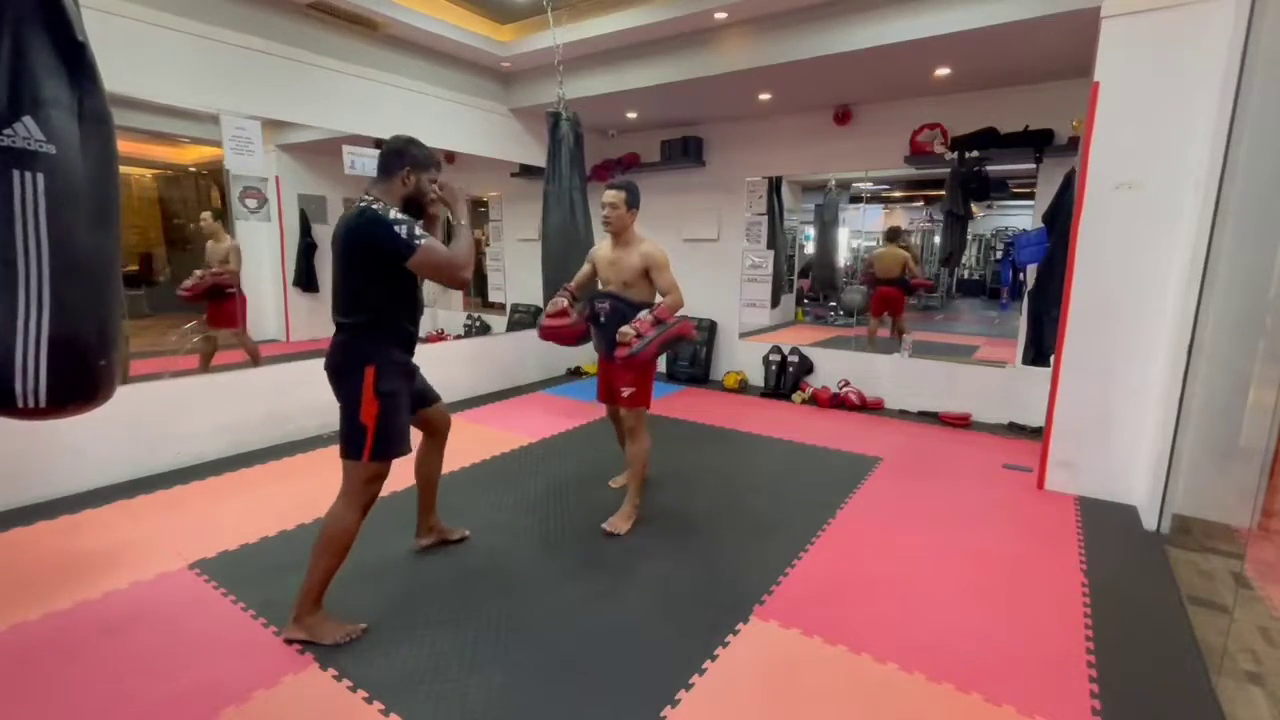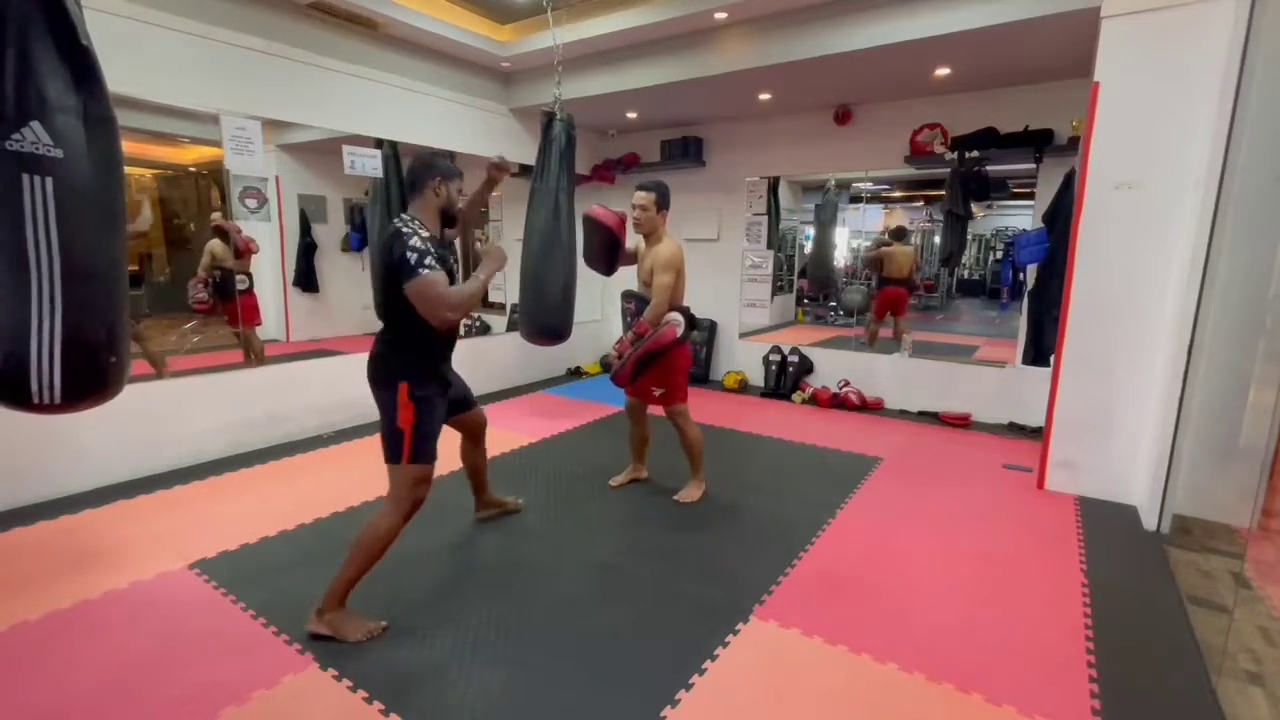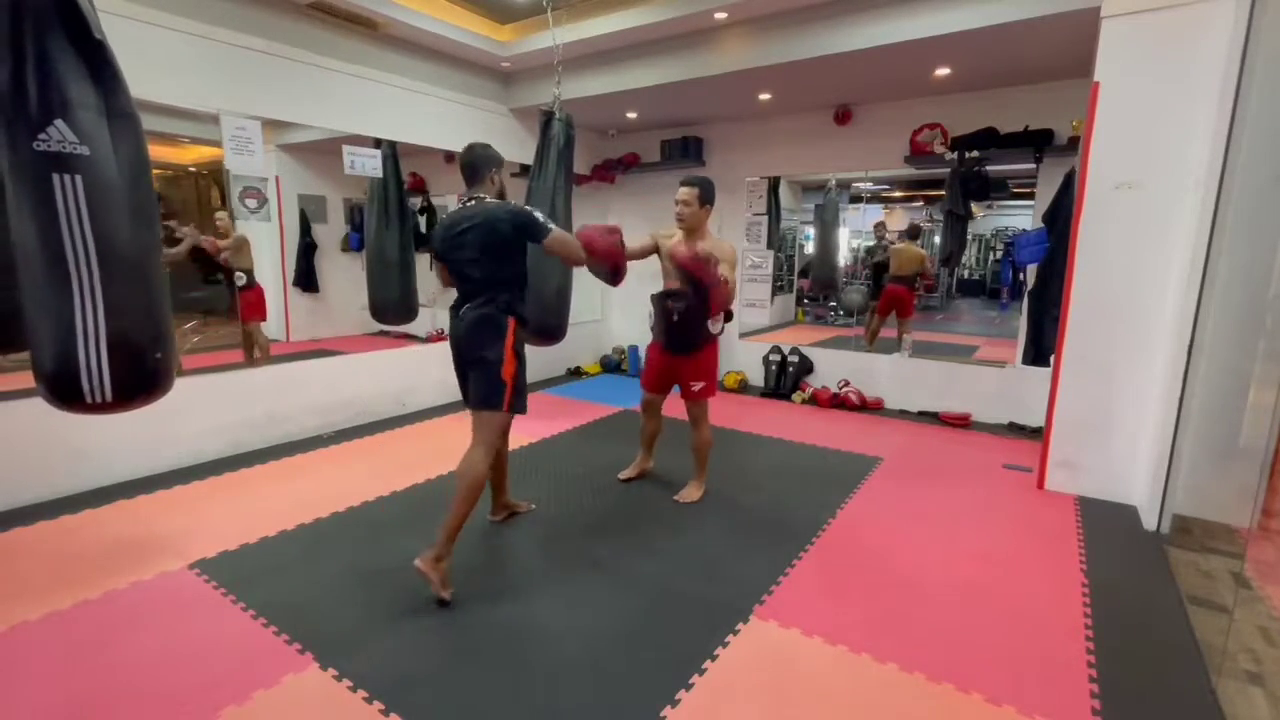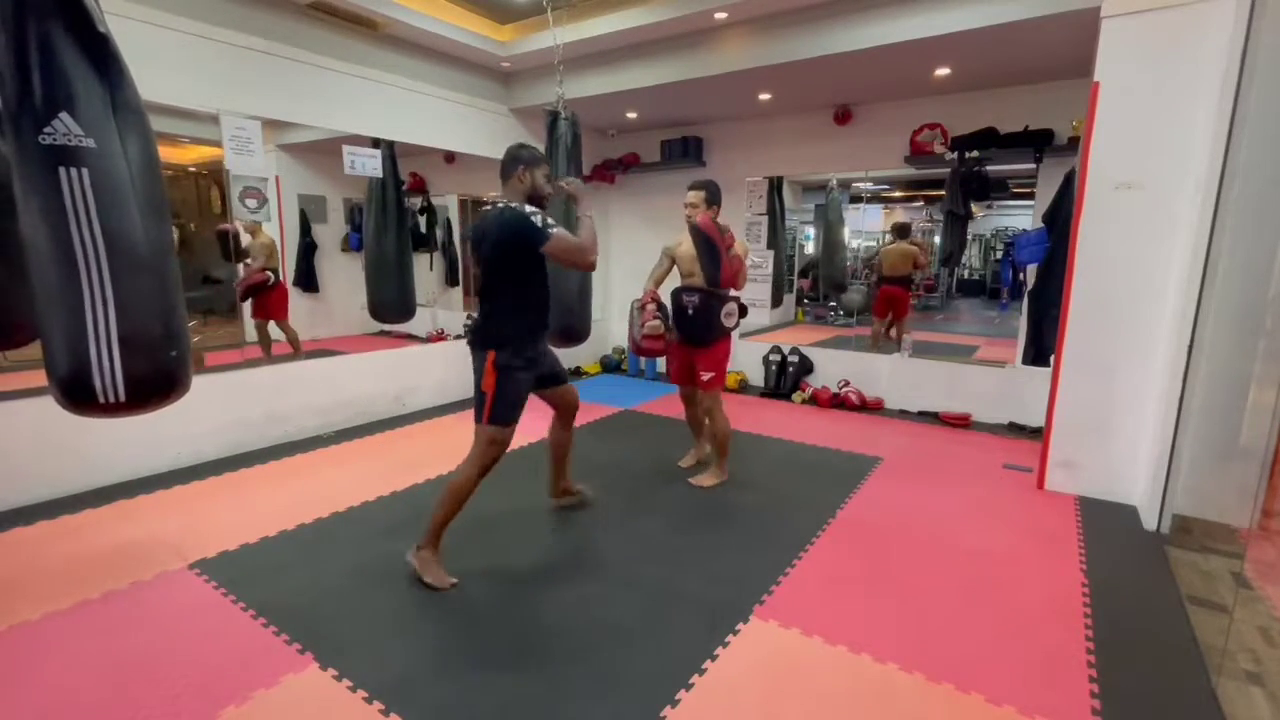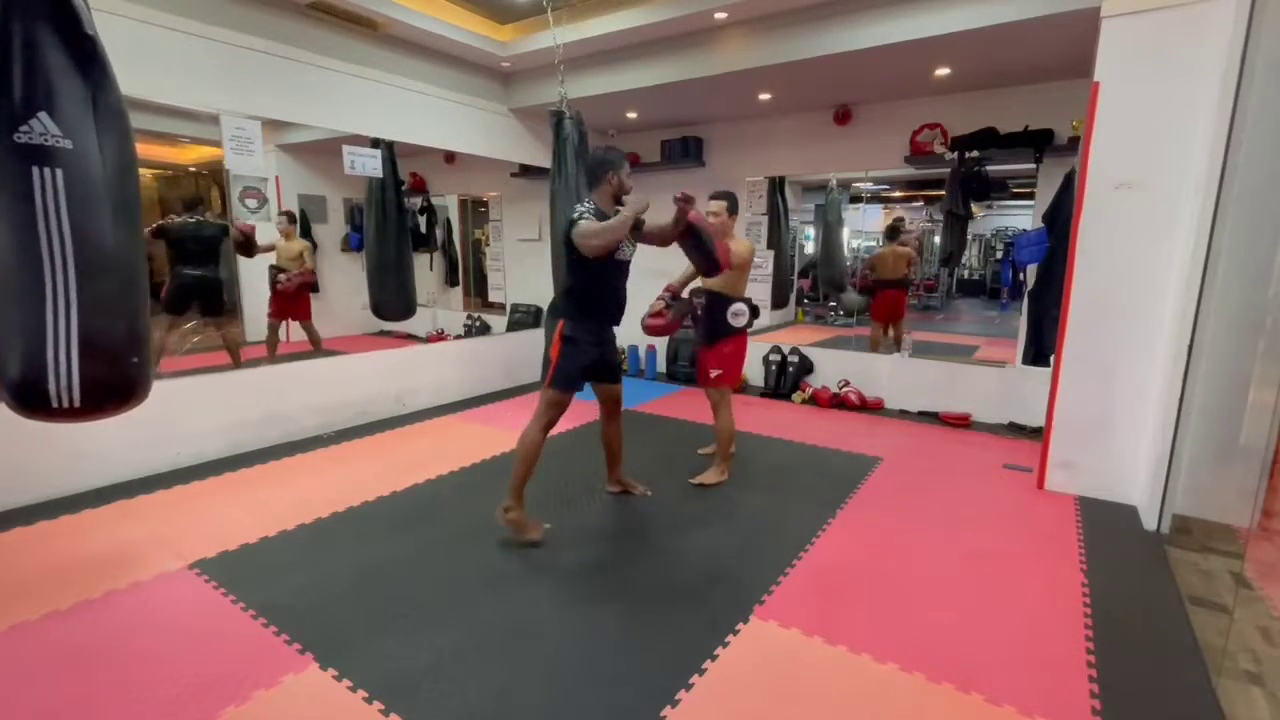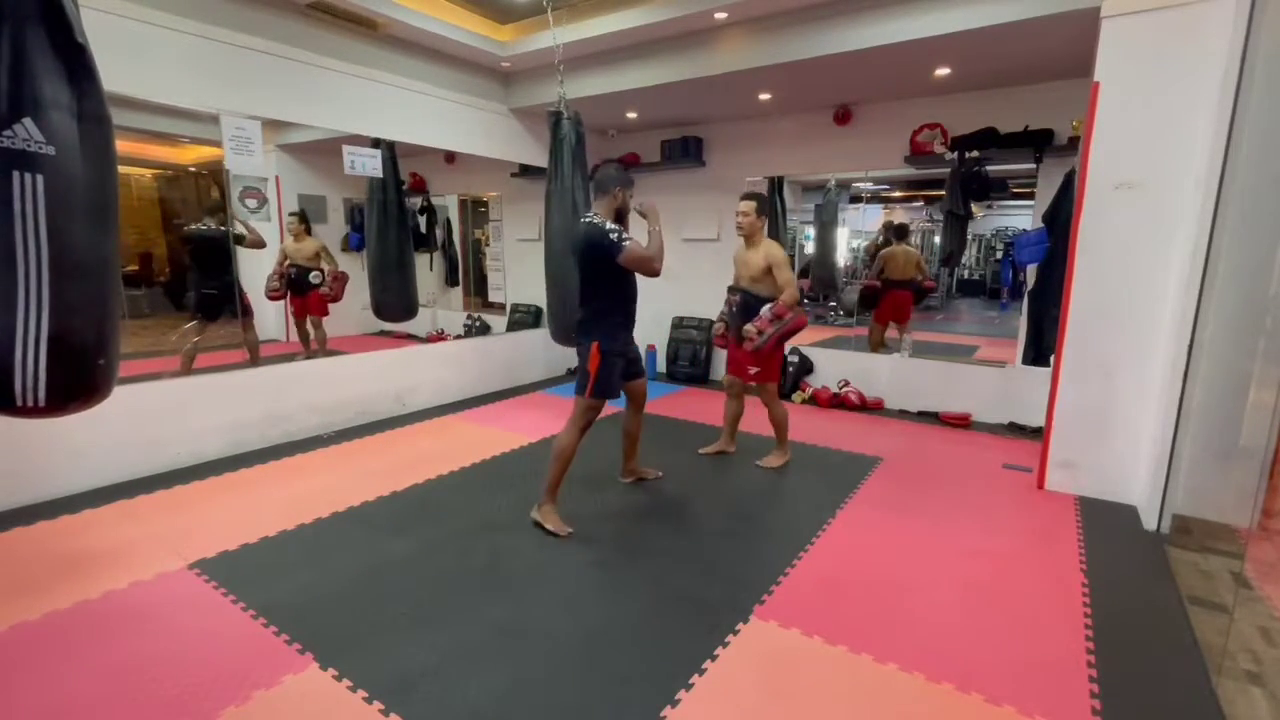
dt=0.5s
person 1, frame 1
left shoulder: (374, 218)
right shoulder: (381, 222)
left elbow: (418, 264)
right elbow: (459, 273)
left wrist: (430, 221)
right wrist: (459, 216)
left hip: (386, 357)
right hip: (370, 364)
left knee: (437, 422)
right knee: (362, 487)
left ankle: (428, 526)
right ankle: (306, 615)
person 1, frame 2
left shoulder: (428, 232)
right shoulder: (410, 241)
left elbow: (459, 227)
right elbow: (444, 311)
left wrist: (487, 189)
right wrist: (489, 269)
left hip: (431, 367)
right hip: (407, 377)
left knee: (476, 424)
right knee: (408, 494)
left ankle: (484, 500)
right ankle: (329, 609)
person 1, frame 3
left shoulder: (447, 225)
right shoulder: (513, 215)
right elbow: (576, 253)
right wrist: (550, 231)
left hip: (465, 328)
right hip: (497, 331)
left knee: (495, 424)
right knee: (488, 438)
left ankle: (502, 502)
right ankle: (439, 554)
person 1, frame 4
left shoulder: (488, 220)
right shoulder: (523, 219)
right elbow: (586, 258)
right wrist: (583, 206)
left hip: (527, 340)
right hip: (504, 348)
left knee: (568, 402)
right knee: (488, 452)
left ankle: (561, 486)
right ankle: (427, 549)
person 1, frame 5
left shoulder: (622, 216)
right shoulder: (584, 214)
left elbow: (665, 237)
right elbow: (591, 246)
left wrist: (681, 213)
right wrist: (627, 213)
left hip: (602, 328)
right hip: (573, 327)
left knee: (612, 404)
right knee: (548, 412)
left ankle: (615, 479)
right ankle: (513, 505)
person 1, frame 6
left shoulder: (601, 228)
right shoulder: (601, 231)
left elbow: (629, 259)
right elbow: (653, 265)
left wrist: (633, 221)
right wrist: (654, 222)
left hip: (618, 333)
right hip: (601, 337)
left knee: (638, 395)
right knee: (581, 418)
left ankle: (630, 467)
right ankle: (546, 504)
person 2, frame 1
left shoulder: (650, 253)
right shoulder: (598, 252)
left elbow: (675, 300)
right elbow: (577, 285)
left wrist: (642, 327)
right wrist: (565, 298)
right hip: (608, 347)
left knee: (634, 422)
right knee: (615, 414)
left ankle: (632, 507)
right ankle: (634, 466)
person 2, frame 2
left shoulder: (668, 252)
right shoulder: (644, 247)
left elbow: (659, 306)
left hip: (668, 345)
left knee: (678, 416)
right knee: (634, 408)
left ankle: (698, 478)
right ankle: (637, 466)
person 2, frame 3
left shoulder: (720, 250)
right shoulder: (663, 240)
left elbow: (726, 301)
right elbow: (628, 253)
left wrist: (710, 275)
left hip: (699, 342)
right hip: (664, 336)
left knee: (697, 413)
right knee: (649, 402)
left ankle: (699, 480)
right ankle: (643, 459)
person 2, frame 4
left shoulder: (732, 245)
right shoulder: (675, 247)
left elbow: (737, 284)
right elbow: (653, 282)
left hip: (714, 334)
right hip: (683, 332)
left knee: (710, 403)
right knee: (687, 395)
left ankle: (720, 467)
right ankle: (699, 445)
person 2, frame 5
left shoulder: (743, 248)
left elbow: (731, 260)
right elbow: (683, 280)
right wrist: (665, 299)
left hip: (730, 333)
right hip: (708, 331)
left knee: (721, 398)
right knee: (713, 392)
left ankle: (720, 469)
right ankle: (725, 442)
person 2, frame 6
left shoulder: (774, 253)
right shoulder: (739, 253)
left elbow: (792, 294)
right wrist: (725, 321)
right hip: (740, 331)
left knee: (768, 395)
right knee: (732, 386)
left ankle: (782, 449)
right ankle: (726, 441)
